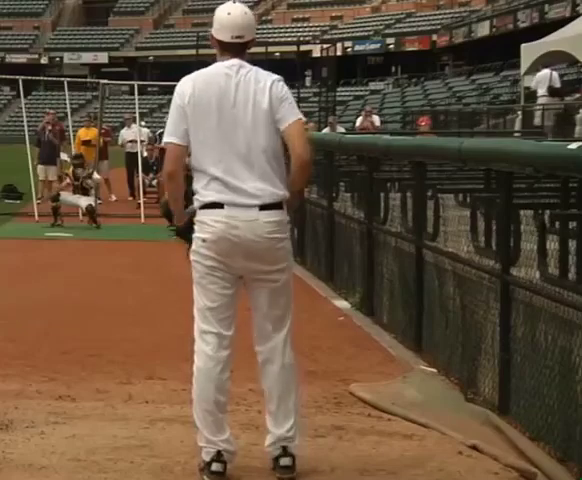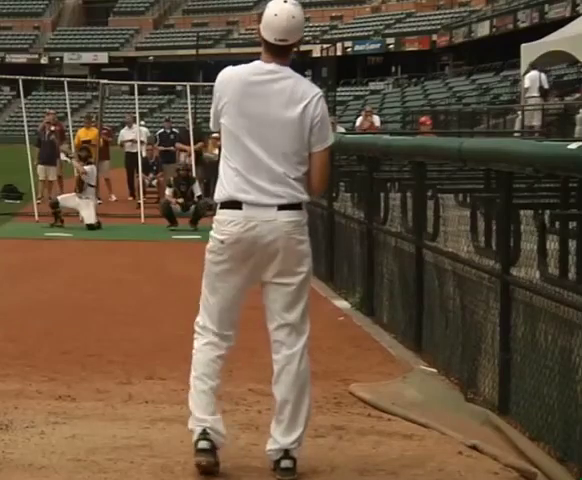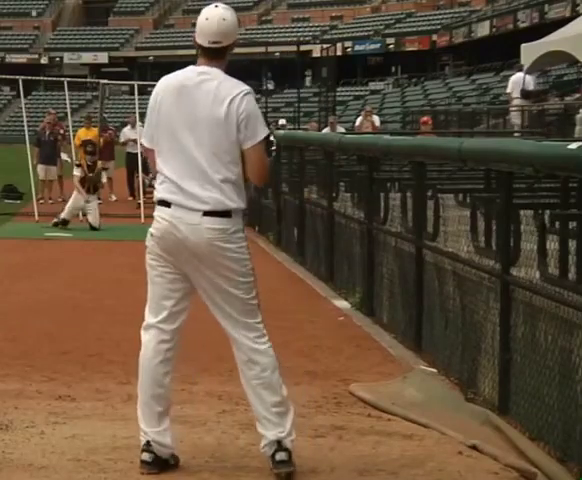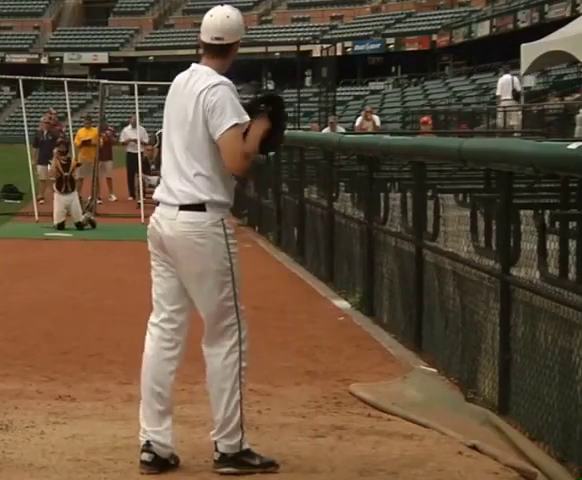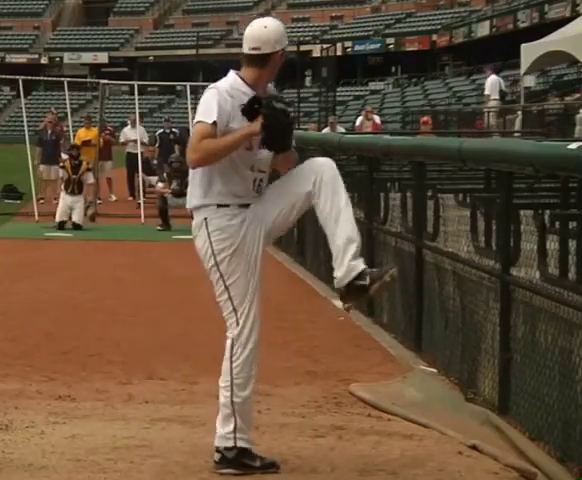
dt=0.7s
person 1, frame 1
left shoulder: (189, 86)
right shoulder: (271, 84)
left elbow: (172, 169)
right elbow: (302, 156)
left wrist: (180, 218)
right wrist: (290, 196)
left hip: (214, 223)
right hip: (268, 222)
left knee: (212, 341)
right knee: (274, 339)
person 1, frame 2
left shoulder: (228, 80)
right shoulder: (311, 96)
right elbow: (318, 182)
left hip: (233, 221)
right hip: (288, 225)
left knee: (212, 331)
right knee: (289, 340)
left ankle: (205, 431)
person 1, frame 3
left shoulder: (163, 88)
right shoulder: (238, 95)
left elbow: (154, 159)
right elbow: (259, 176)
right wrist: (256, 146)
left hip: (167, 221)
right hip: (217, 226)
left knee: (158, 333)
right knee: (250, 336)
person 1, frame 4
left shoulder: (179, 83)
right shoulder: (218, 89)
right elbow: (237, 163)
left wrist: (243, 129)
right wrist: (259, 128)
left hip: (164, 218)
right hip: (202, 222)
left knee: (164, 331)
right knee: (224, 336)
person 1, frame 5
left shoulder: (267, 99)
right shoulder: (220, 94)
left elbow: (285, 165)
right elbow: (195, 155)
left wrist: (281, 139)
right wrist: (250, 133)
left hip: (255, 212)
right hip: (221, 223)
left knee: (321, 170)
right knee: (244, 330)
left ankle: (351, 277)
right ankle: (231, 448)
